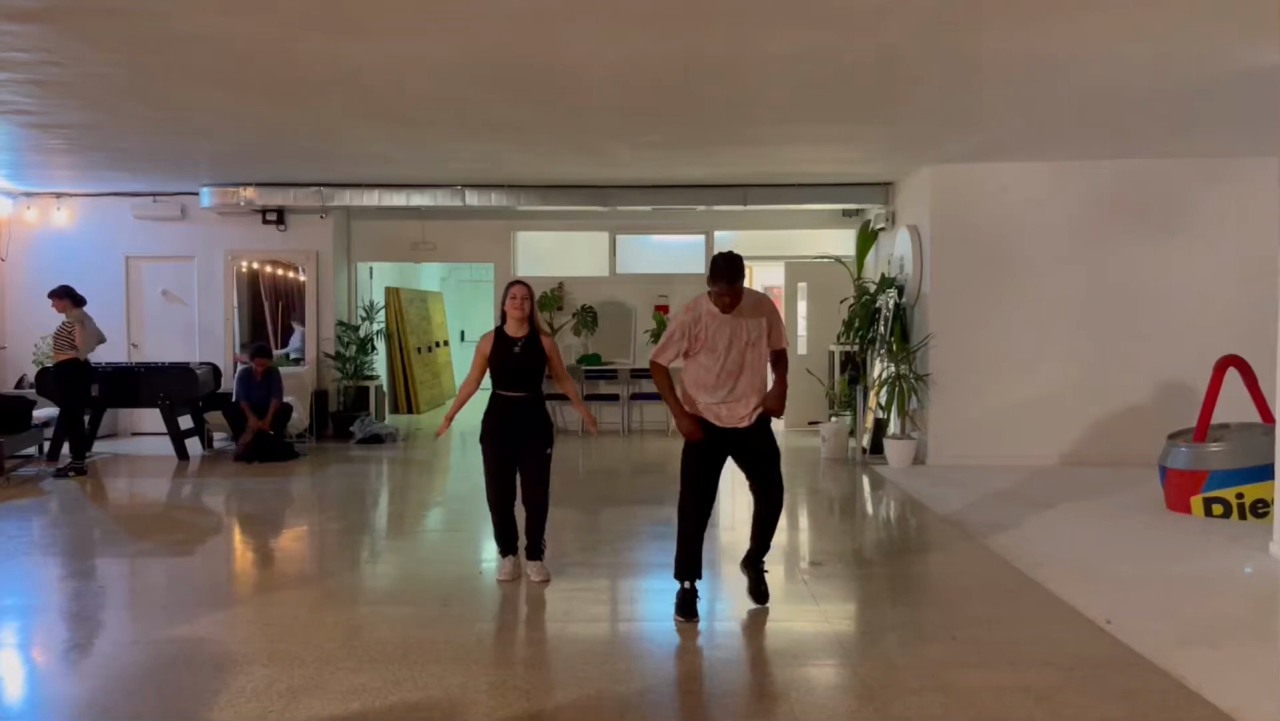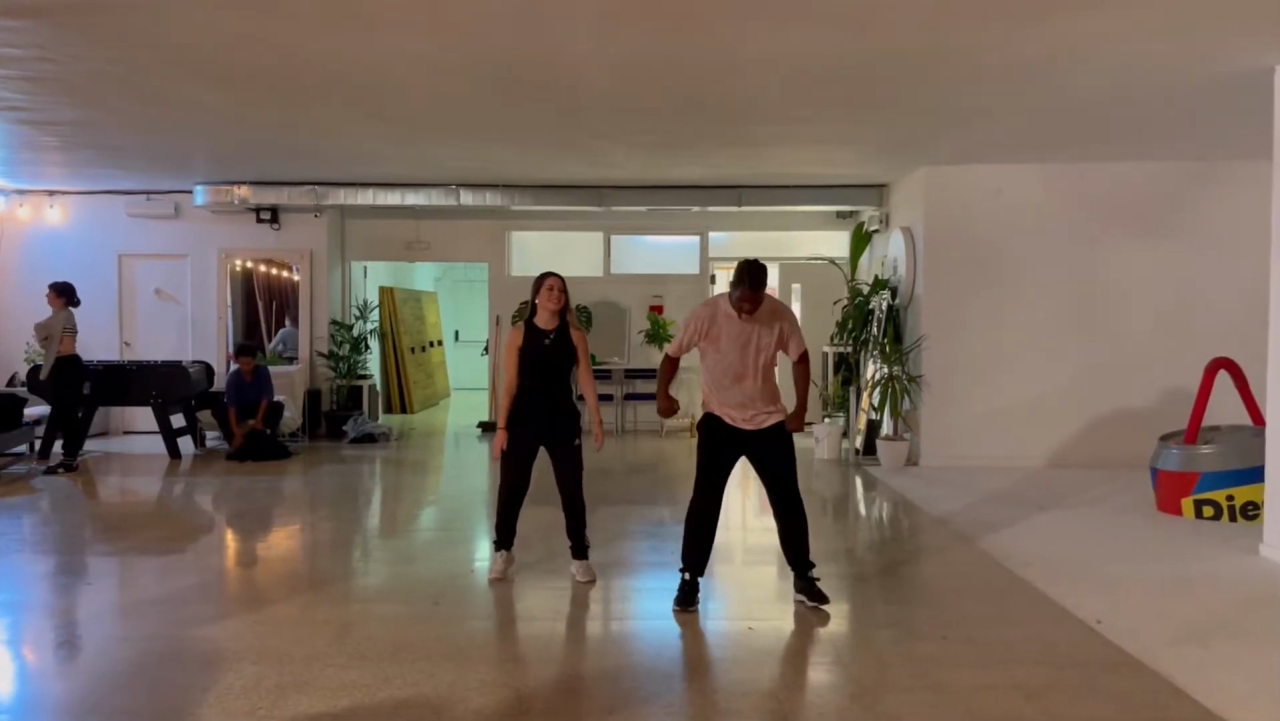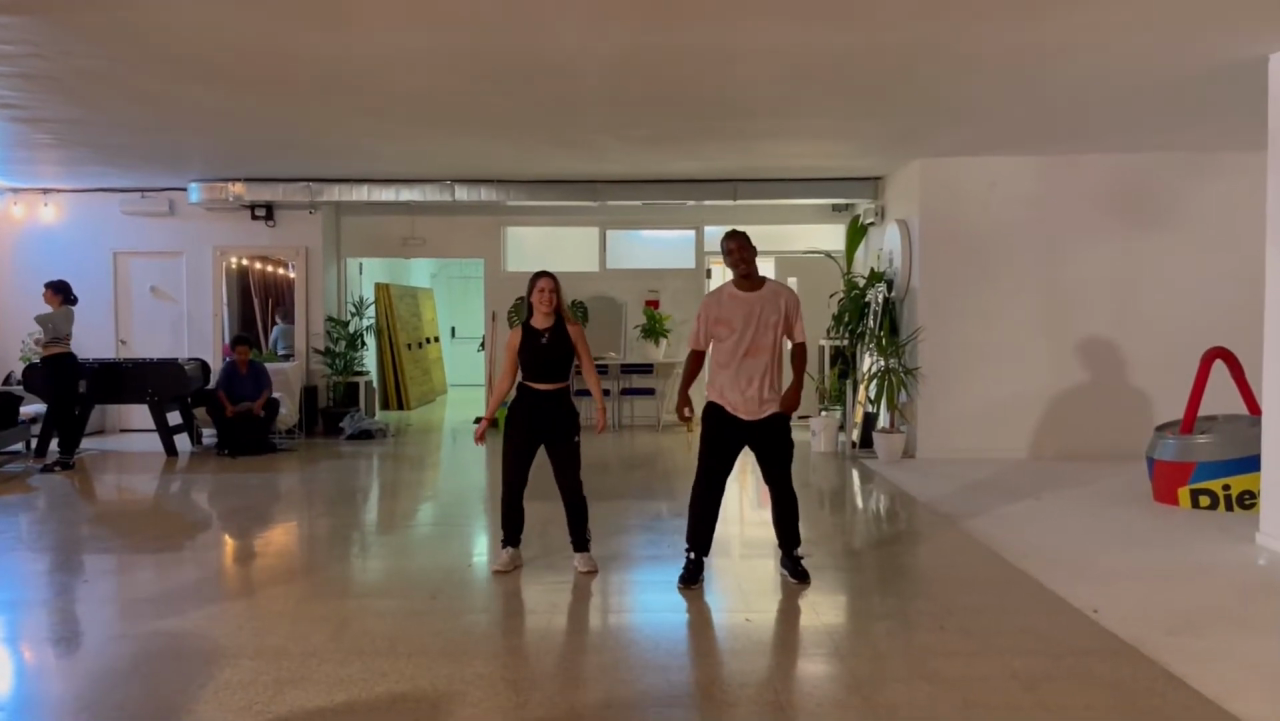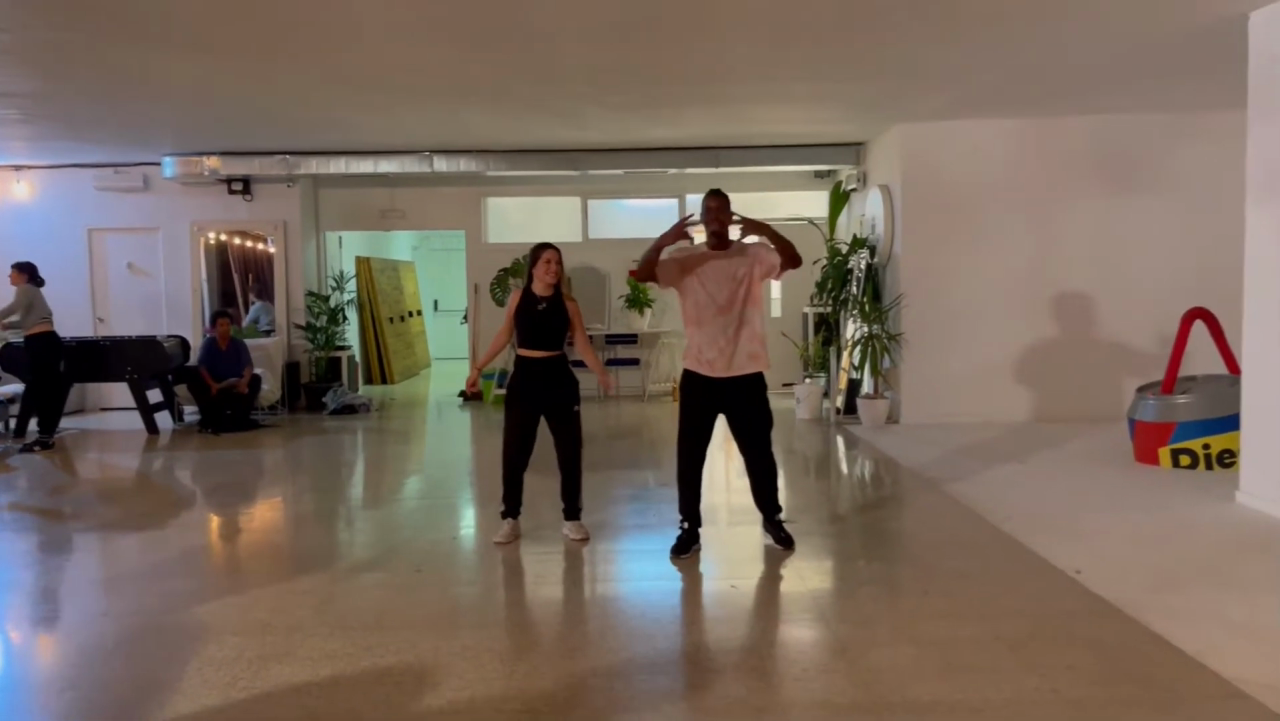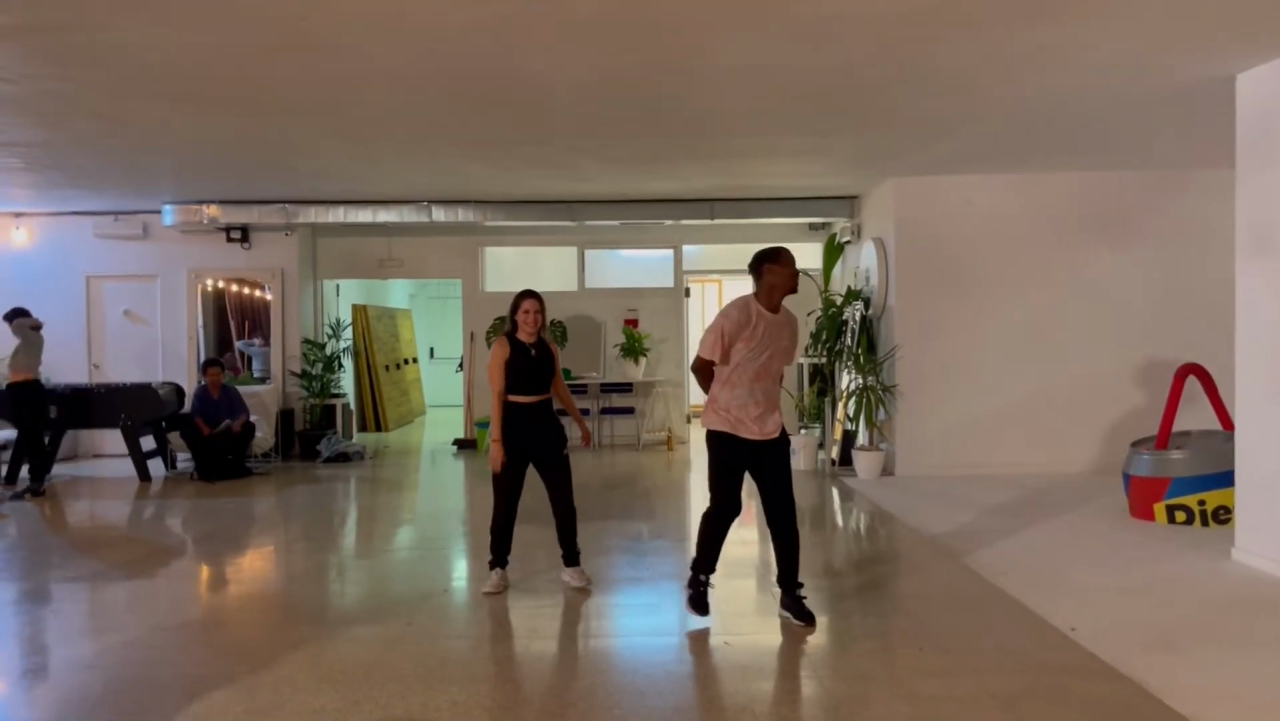
dt=1s
person 1, frame 1
left shoulder: (763, 307)
right shoulder: (691, 316)
left elbow: (778, 350)
right elbow: (658, 364)
left wrist: (780, 387)
right wrist: (679, 413)
left hip: (753, 420)
right hip: (705, 423)
left knee: (771, 495)
right knee: (695, 505)
left ankle: (754, 563)
right ankle: (686, 586)
person 1, frame 2
left shoulder: (780, 315)
right shoulder: (706, 314)
left elbow: (799, 358)
right elbow: (672, 355)
left wrist: (800, 408)
right wrist: (662, 393)
left hip: (769, 422)
right hip: (719, 421)
left knee: (788, 500)
right knee: (704, 501)
left ankle: (803, 576)
right ankle: (689, 578)
person 1, frame 3
left shoulder: (784, 297)
right shoulder: (714, 301)
left elbow: (798, 345)
right elbow: (697, 351)
left wrist: (796, 386)
right wrist: (683, 392)
left hip: (770, 410)
right hip: (722, 409)
left knee: (781, 486)
right knee: (707, 486)
left ankle: (790, 554)
right ankle: (695, 559)
person 1, frame 4
left shoulder: (754, 255)
right shoulder: (684, 260)
left elbow: (793, 261)
right elbow: (642, 275)
left wrist: (768, 232)
right wrist: (662, 242)
left hip: (746, 373)
right hip: (699, 374)
left knee: (759, 452)
right knee: (689, 456)
left ankle: (772, 518)
right ankle: (689, 528)
person 1, frame 5
left shoulder: (789, 324)
right shoulder: (735, 315)
right elbow: (700, 366)
right wrist: (724, 403)
left hip: (770, 432)
right hip: (727, 430)
left knee: (783, 514)
right knee: (724, 508)
left ankle: (790, 593)
right ankle: (699, 578)
person 2, frame 1
left shoulder: (544, 341)
right shoulder: (489, 340)
left elbow: (563, 380)
right elbow: (472, 381)
left wrist: (585, 413)
right wrist: (448, 417)
left hip: (535, 423)
right hip: (498, 423)
left knee: (537, 496)
right knee: (499, 496)
left ankle: (535, 558)
right ankle: (508, 555)
person 2, frame 2
left shoulder: (574, 335)
right shoulder: (519, 333)
left elbow: (585, 379)
right elbow: (510, 383)
left wrist: (596, 420)
right wrist: (501, 426)
left hip: (563, 415)
right hip: (524, 414)
left knee: (572, 488)
right knee: (511, 486)
left ankle: (579, 557)
right ankle: (503, 551)
person 2, frame 3
left shoulder: (571, 329)
right shoulder: (518, 334)
left elbow: (588, 370)
right elbow: (506, 379)
left wrist: (600, 406)
right wrist: (487, 417)
left hip: (561, 411)
right hip: (524, 410)
left knee: (570, 484)
right knee: (512, 483)
left ankle: (581, 550)
right ankle: (511, 548)
person 2, frame 4
left shoulder: (567, 303)
right shoulder: (518, 297)
left elbow: (582, 344)
right elbow: (505, 335)
left wrist: (601, 374)
right wrist: (478, 368)
left hip: (559, 380)
right hip: (524, 379)
left knee: (570, 453)
right knee: (514, 454)
left ankle: (572, 519)
right ankle: (510, 519)
person 2, frame 5
left shoulder: (548, 348)
right shoulder: (503, 346)
left elbow: (560, 389)
right elbow: (497, 396)
left wrist: (581, 423)
right wrist: (496, 440)
left hip: (548, 425)
right hip: (514, 427)
left knee: (563, 499)
right knee: (505, 503)
left ankle: (571, 565)
right ankle: (498, 570)
person 3, frame 1
left shoulder: (74, 321)
right shoulder: (72, 320)
left elbow: (82, 345)
right elbow: (92, 342)
left wrist: (78, 325)
left hip: (72, 371)
right hip: (69, 371)
left knee: (71, 417)
right knee: (70, 417)
left ankle: (79, 464)
right ankle: (77, 460)
person 3, frame 2
left shoulder: (65, 317)
right shoulder: (57, 316)
left elbow: (66, 348)
left wrist: (46, 342)
right wrist: (44, 339)
left hip: (67, 368)
right hip: (61, 368)
left knee: (66, 414)
right knee: (62, 413)
left ankle: (70, 460)
right ankle: (69, 458)
person 3, frame 3
left shoulder: (65, 312)
right shoulder: (56, 314)
right wrist: (41, 341)
left hip: (62, 364)
right hip: (56, 365)
left knee: (63, 411)
right knee: (60, 411)
left ankle: (66, 458)
right ankle: (66, 456)
person 3, frame 4
left shoulder: (26, 290)
right shoulder: (30, 292)
right elbow: (22, 321)
left hip: (42, 343)
right hip: (44, 342)
left knee: (40, 391)
right knee: (45, 391)
left ankle: (45, 438)
right ankle: (46, 436)
person 3, frame 5
left shoulder: (32, 337)
right shoulder: (29, 338)
left elbow: (18, 325)
right elbow: (19, 328)
left wrist: (32, 323)
right wrist: (33, 322)
left hip: (26, 390)
right hip: (23, 390)
left knee: (30, 437)
right knee: (29, 437)
left ankle: (37, 484)
right ankle: (37, 482)
